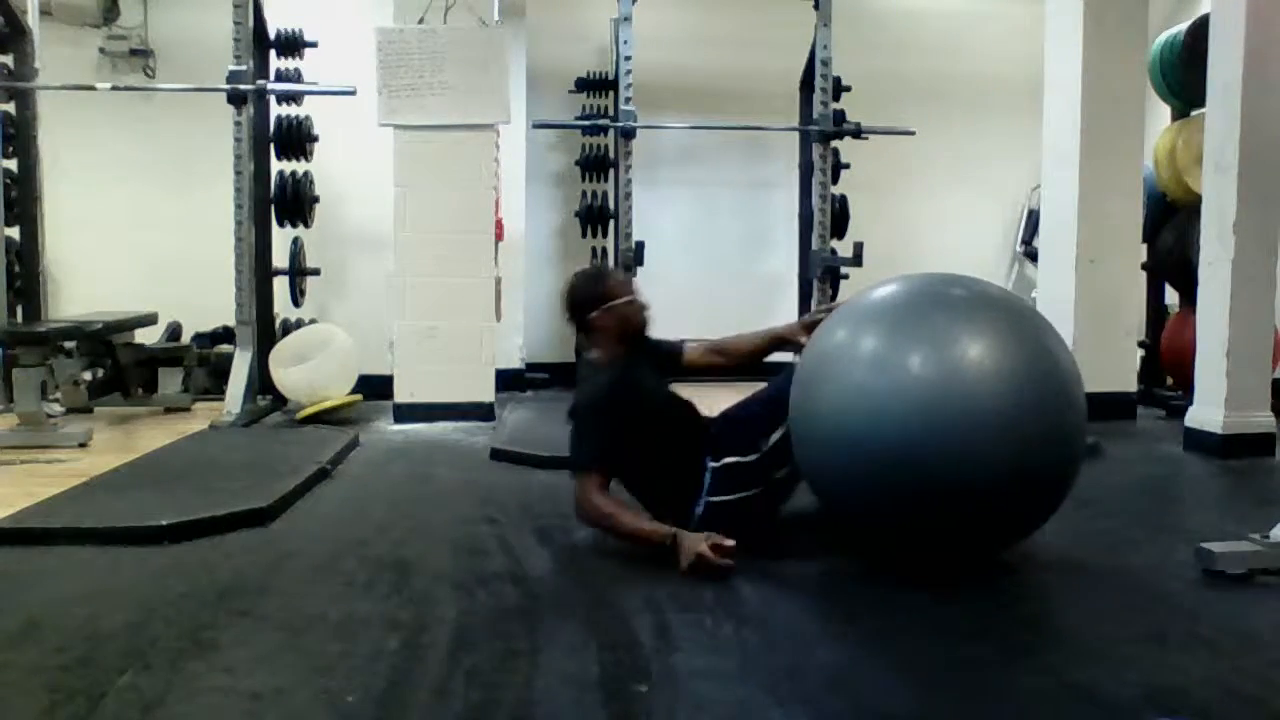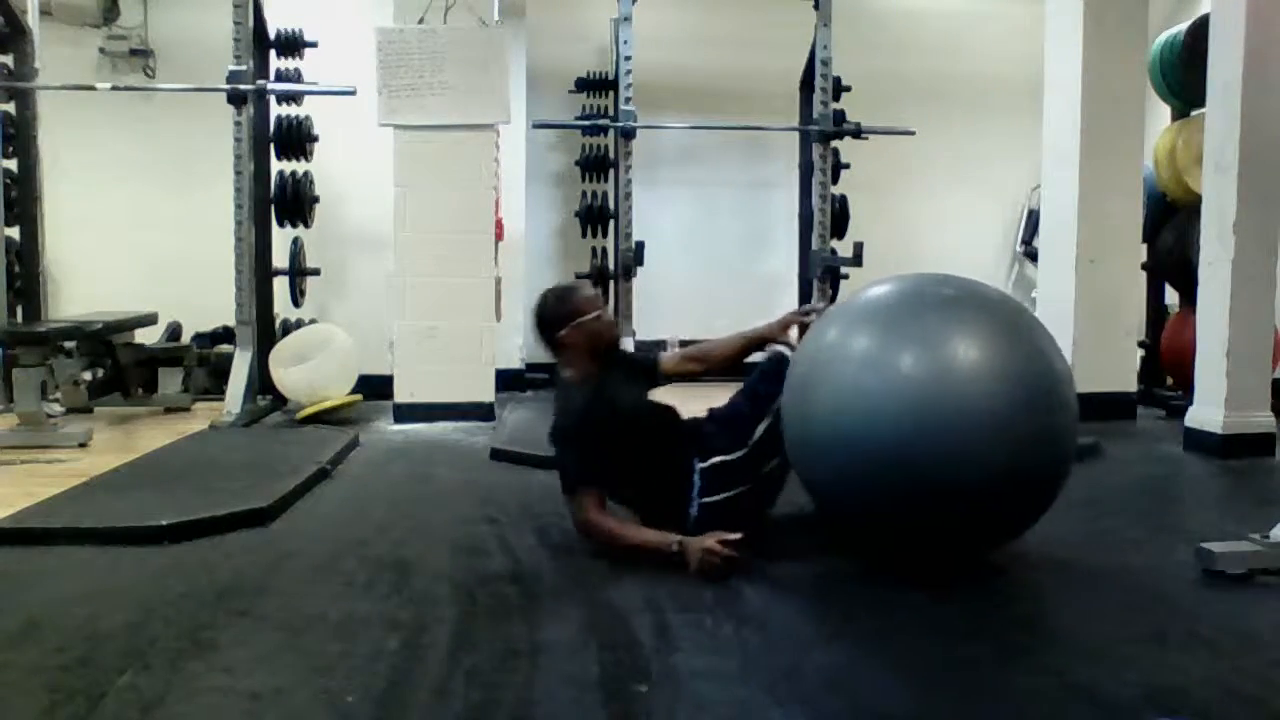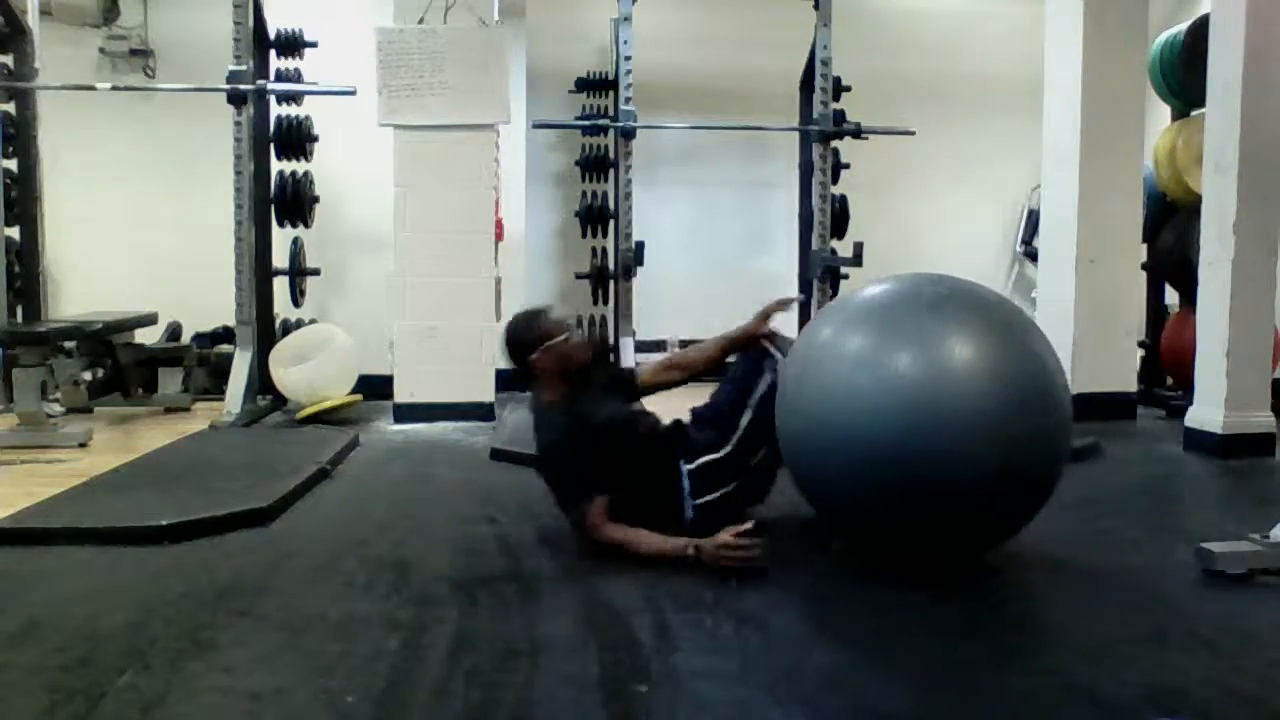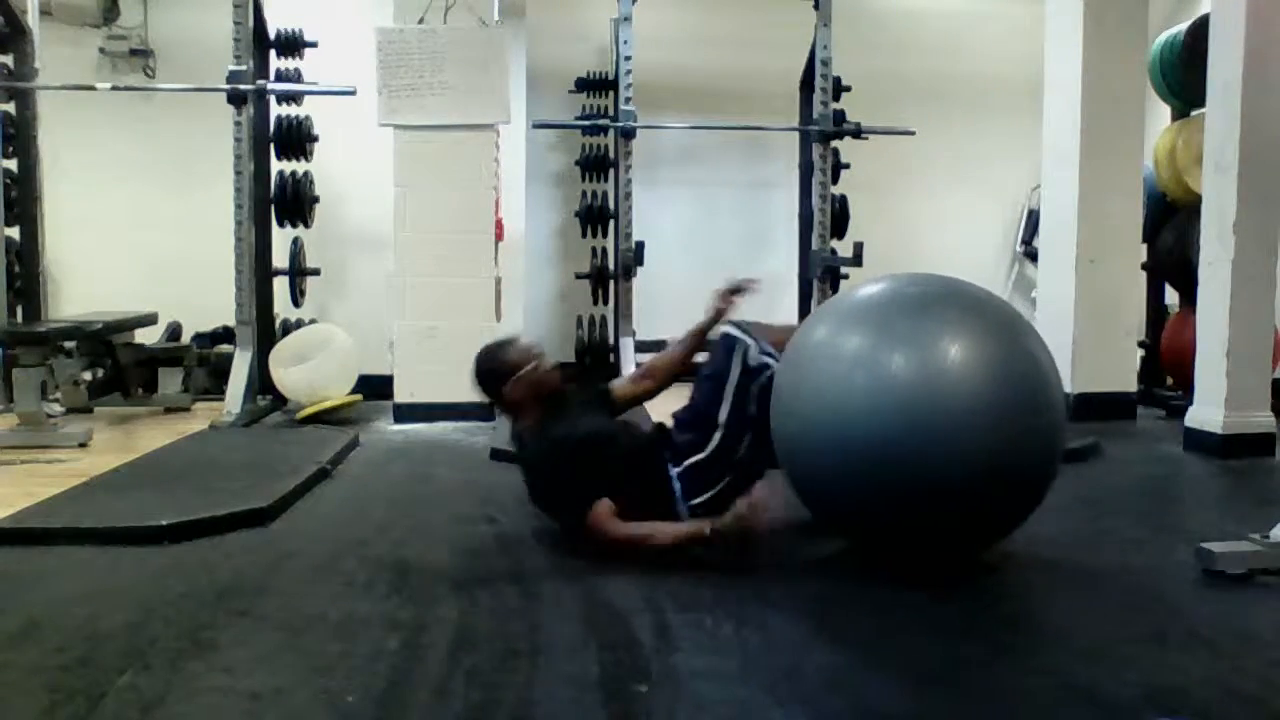
dt=0.1s
person 1, frame 1
left shoulder: (629, 353)
right shoulder: (598, 397)
left elbow: (713, 354)
right elbow: (590, 500)
left wrist: (789, 333)
right wrist: (677, 538)
right hip: (708, 498)
person 1, frame 2
left shoulder: (607, 365)
right shoulder: (577, 415)
left elbow: (691, 361)
right elbow: (587, 518)
left wrist: (769, 332)
right wrist: (680, 545)
right hip: (703, 497)
left knee: (784, 357)
right knee: (787, 367)
person 1, frame 3
left shoulder: (583, 380)
right shoulder: (560, 438)
left elbow: (669, 370)
right elbow: (599, 528)
left wrist: (744, 333)
right wrist: (697, 547)
right hip: (695, 494)
left knee: (760, 346)
right knee: (764, 359)
person 1, frame 4
left shoulder: (558, 400)
right shoulder: (543, 450)
left elbow: (648, 379)
right elbow: (614, 530)
left wrist: (711, 320)
right wrist: (714, 528)
right hip: (685, 487)
left knee: (741, 339)
right knee: (738, 343)
